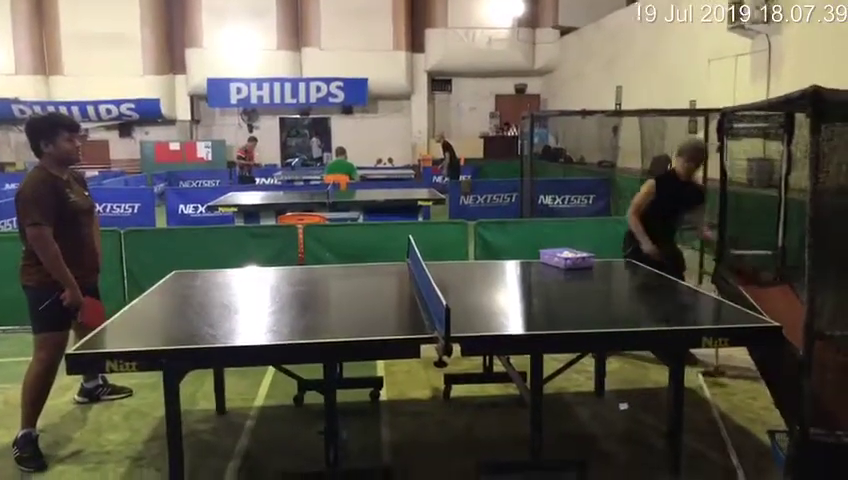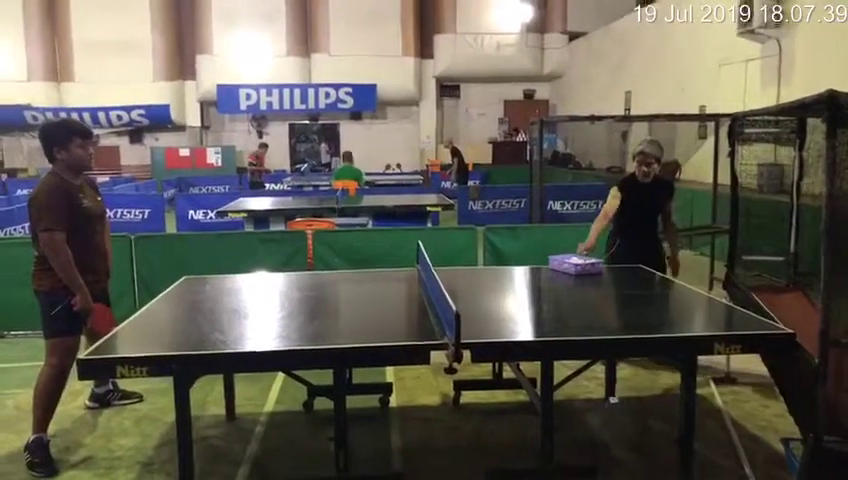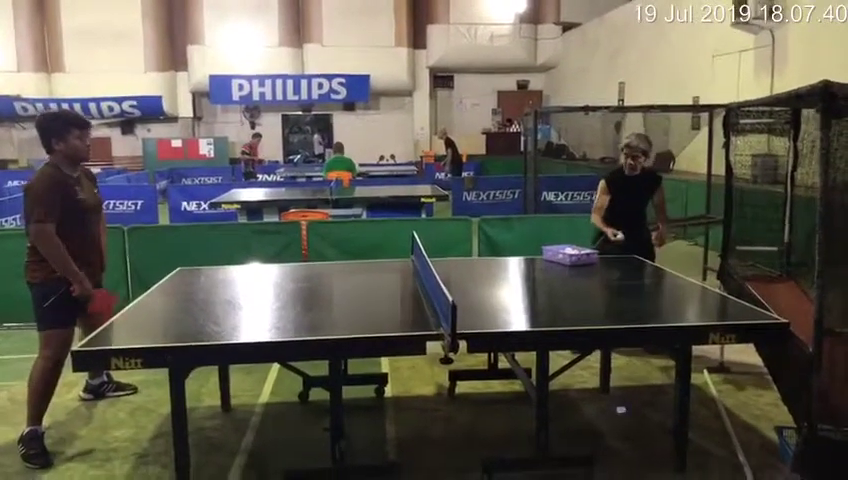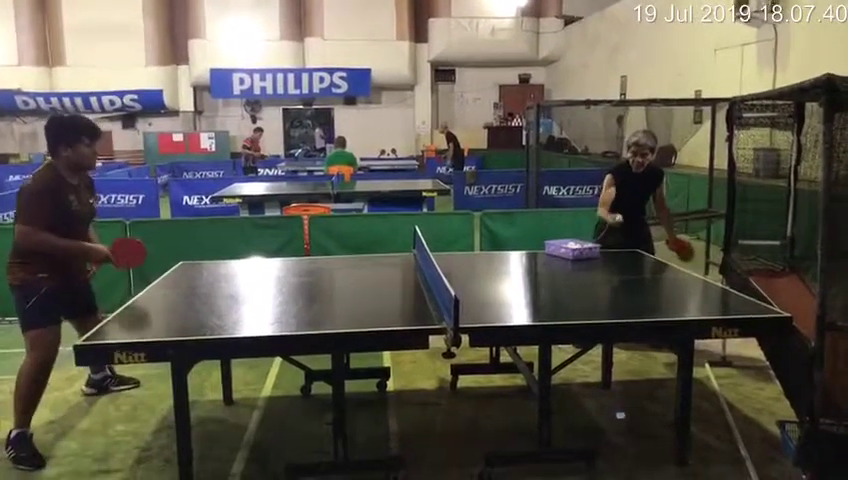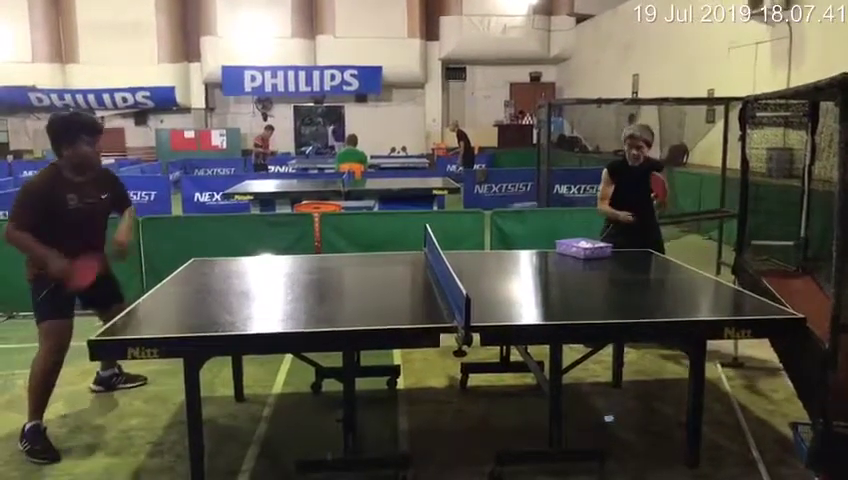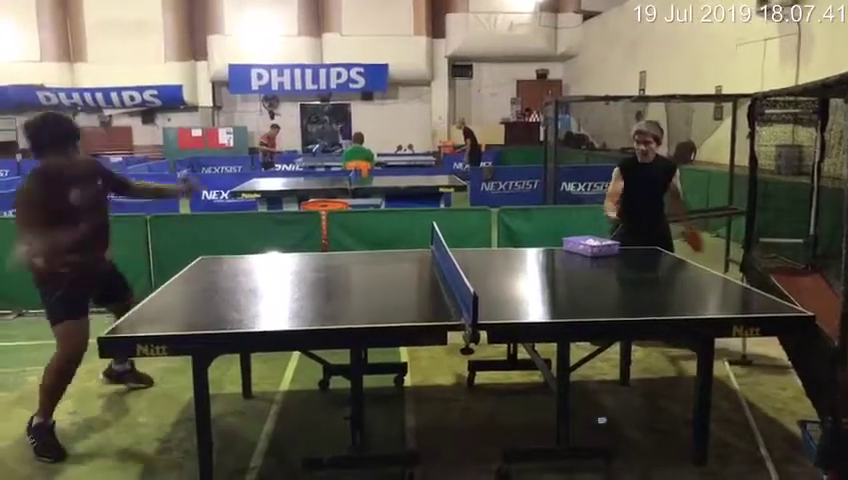
dt=0.5s
person 1, frame 1
left shoulder: (75, 178)
right shoulder: (36, 186)
left elbow: (90, 220)
right elbow: (40, 241)
left wrist: (93, 265)
right wrist: (68, 285)
left hip: (83, 277)
right hip: (50, 284)
left knee: (91, 332)
right knee: (48, 354)
left ankle: (91, 385)
right ankle: (26, 436)
person 1, frame 2
left shoulder: (88, 185)
right shoulder: (50, 192)
right elbow: (52, 246)
left wrist: (104, 271)
right wrist: (79, 291)
left hip: (93, 283)
right hip: (62, 289)
left knee: (103, 338)
right knee: (60, 359)
left ankle: (102, 390)
right ankle: (37, 441)
person 1, frame 3
left shoulder: (86, 176)
right shoulder: (46, 182)
right elbow: (42, 236)
left wrist: (98, 265)
right wrist: (76, 278)
left hip: (86, 274)
right hip: (55, 280)
left knee: (98, 329)
right knee: (54, 351)
left ankle: (96, 382)
right ankle: (31, 433)
person 1, frame 4
left shoulder: (84, 181)
right shoulder: (41, 186)
right elbow: (26, 236)
left wrist: (93, 249)
right wrist: (84, 249)
left hip: (70, 273)
right hip: (35, 278)
left knee: (94, 327)
right knee: (42, 353)
left ankle: (99, 376)
right ankle: (18, 436)
person 1, frame 5
left shoulder: (103, 177)
right shoulder: (40, 186)
left elbow: (125, 206)
right elbow: (12, 232)
left wrist: (125, 229)
right wrist: (49, 258)
right hip: (52, 274)
left knee: (119, 318)
right knee: (54, 343)
left ankle: (108, 373)
right ankle: (32, 428)
person 1, frame 6
left shoulder: (92, 168)
right shoulder: (36, 187)
left elbow: (129, 187)
right elbow: (29, 240)
left wrist: (173, 189)
left hip: (96, 263)
right hip: (60, 273)
left knee: (129, 312)
right knee: (72, 349)
left ankle: (120, 367)
right ankle: (40, 424)
person 2, frame 1
left shoulder: (696, 192)
right shoulder: (656, 183)
left elbow: (699, 224)
right elbow: (632, 215)
right wrist: (645, 242)
left hip: (665, 246)
right hip: (641, 246)
person 2, frame 2
left shoulder: (665, 188)
right shoulder: (622, 188)
left elbow: (667, 222)
right elbow: (605, 216)
left wrist: (674, 252)
right wrist: (591, 240)
left hip: (651, 248)
right hip: (622, 247)
person 2, frame 3
left shoulder: (653, 180)
right shoulder: (609, 181)
left elbow: (660, 212)
right elbow: (596, 214)
left wrist: (662, 229)
right wrist: (607, 230)
left hip: (640, 239)
right hip: (612, 241)
person 2, frame 4
left shoulder: (656, 175)
right shoulder: (615, 174)
left elbow: (661, 208)
right elbow: (601, 210)
left wrist: (672, 237)
right wrist: (610, 219)
left hip: (639, 232)
right hip: (611, 233)
person 2, frame 5
left shoulder: (656, 168)
right shoulder: (612, 169)
right elbow: (602, 204)
right wrist: (618, 215)
left hip: (647, 230)
right hip: (617, 231)
person 2, frame 6
left shoulder: (669, 168)
right shoulder: (623, 168)
left elbow: (677, 200)
right elbow: (610, 200)
left wrist: (688, 226)
right wrist: (611, 212)
left hip: (657, 230)
right hip: (627, 230)
